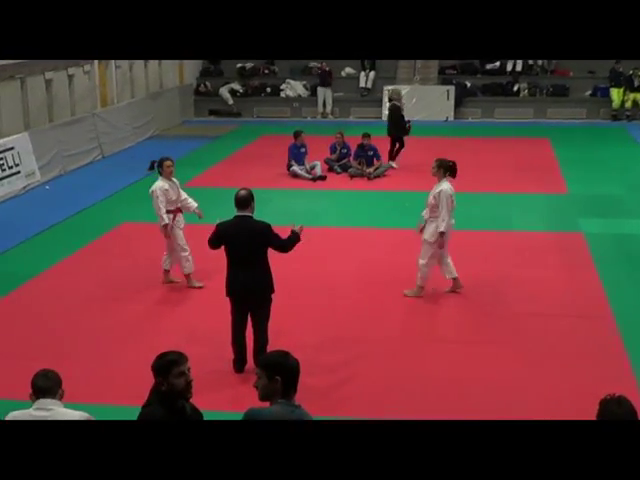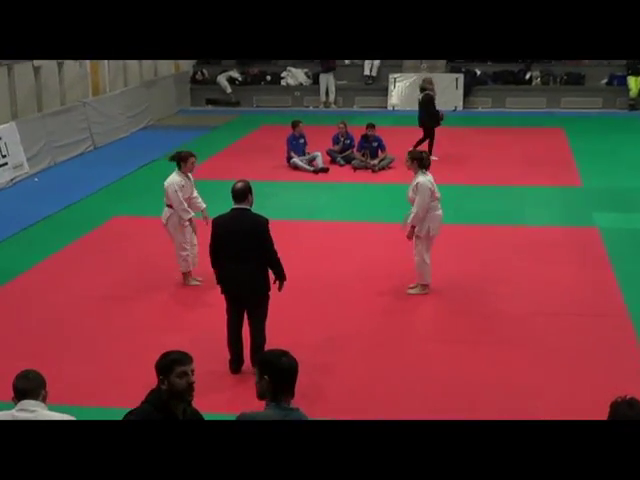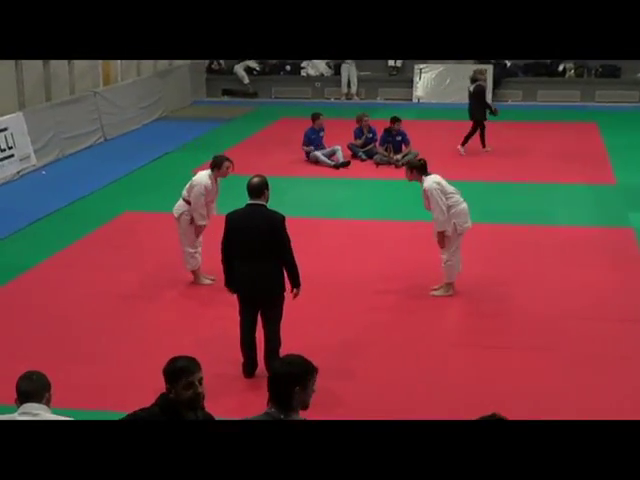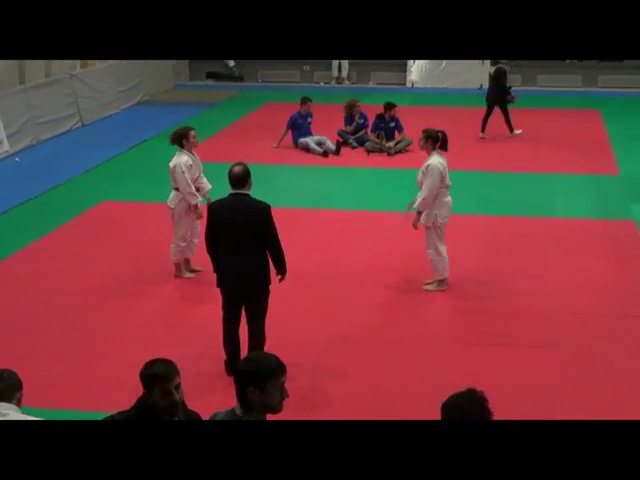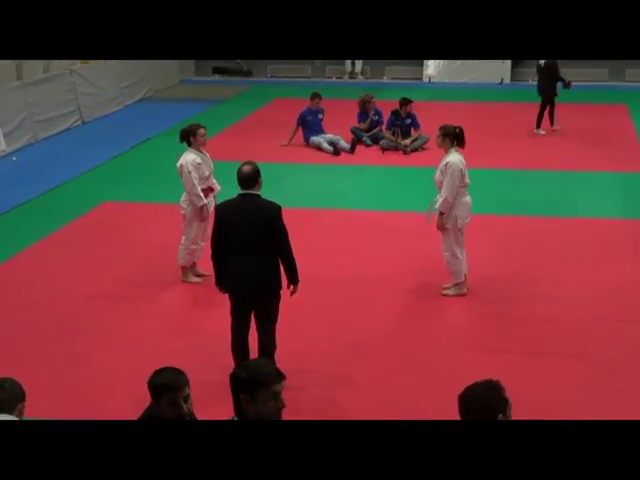
dt=0.4s
person 1, frame 1
left shoulder: (224, 227)
right shoulder: (262, 227)
left elbow: (213, 244)
right elbow: (282, 246)
right wrist: (295, 234)
left hip: (235, 285)
right hip: (260, 285)
left knee: (238, 325)
right knee: (260, 325)
left ankle: (239, 363)
person 1, frame 2
left shoulder: (219, 222)
right shoulder: (259, 222)
left elbow: (214, 255)
right elbow: (269, 253)
left wrist: (221, 276)
right wrist: (280, 275)
left hip: (231, 282)
right hip: (256, 282)
left knee: (234, 323)
right knee: (257, 324)
left ankle: (235, 363)
right ankle: (258, 363)
person 1, frame 3
left shoulder: (232, 218)
right shoulder: (276, 219)
left elbow: (226, 253)
right elbow: (285, 253)
left wrist: (230, 279)
right wrist: (295, 281)
left hip: (244, 281)
right hip: (270, 282)
left knee: (247, 325)
right knee: (271, 326)
left ankle: (249, 367)
right ankle: (273, 367)
person 1, frame 4
left shoulder: (215, 208)
right shoulder: (261, 208)
left elbow: (210, 243)
right elbow: (272, 242)
right wrist: (281, 268)
left hip: (228, 274)
right hip: (256, 275)
left knee: (230, 320)
right knee: (256, 321)
left ankle: (231, 364)
person 1, frame 5
left shoulder: (223, 209)
right shoulder: (272, 209)
left elbow: (217, 248)
right elbow: (283, 247)
left wrist: (220, 278)
right wrist: (293, 277)
left hip: (236, 279)
right hip: (266, 280)
left knee: (239, 327)
right knee: (266, 328)
person 2, frame 1
left shoulder: (445, 190)
right shoulder: (440, 185)
left elbow: (445, 215)
left wrist: (441, 235)
right wrist: (424, 223)
left hip: (439, 227)
right hip: (434, 224)
left knee: (425, 258)
right knee: (442, 256)
person 2, frame 2
left shoulder: (422, 182)
right shoulder: (422, 175)
left elbow: (420, 208)
left wrist: (411, 228)
right wrist: (413, 225)
left hip: (428, 219)
right hip: (427, 217)
left knee: (421, 254)
right knee: (421, 252)
left ankle: (424, 286)
right ankle: (422, 282)
person 2, frame 3
left shoulder: (429, 186)
right shoulder: (431, 179)
left elbow: (440, 211)
left wrist: (440, 234)
right wrist: (440, 231)
left hip: (455, 216)
right hip: (455, 213)
left knee: (450, 253)
right knee: (450, 251)
left ankle: (449, 287)
right ankle: (449, 283)
person 2, frame 4
left shoulder: (434, 164)
right shoulder: (437, 158)
left elbow: (428, 192)
left wrist: (417, 214)
right wrist: (421, 211)
left hip: (436, 208)
right hip: (438, 205)
left knee: (434, 246)
right knee: (436, 244)
left ankle: (441, 282)
right ankle: (441, 277)
person 2, frame 5
left shoulder: (452, 162)
right shoulder: (452, 156)
left elbow: (448, 193)
left wrist: (440, 216)
right wrist: (443, 214)
left hip: (455, 208)
right hip: (456, 206)
left knee: (451, 248)
right knee: (456, 246)
left ankle: (460, 285)
right ankle: (460, 281)
person 3, frame 1
left shoulder: (173, 182)
right shoulder: (158, 187)
left elbow: (183, 197)
right elbow: (160, 209)
left wrist: (195, 208)
right wrist: (166, 226)
left hip: (177, 218)
right hip: (169, 221)
left knee: (172, 249)
right knee: (183, 249)
left ankle: (166, 276)
right ankle: (190, 281)
person 3, frame 2
left shoulder: (188, 177)
right shoulder: (174, 182)
left elbow: (193, 195)
right elbow: (179, 204)
left wrist: (203, 211)
right wrist: (191, 221)
left hip: (184, 215)
right hip: (174, 216)
left knee: (192, 244)
right knee: (184, 247)
left ankle: (188, 273)
right ankle: (186, 278)
person 3, frame 3
left shoulder: (213, 179)
right shoulder: (202, 183)
left elbow: (210, 201)
right elbow: (197, 206)
left wrist: (205, 220)
right wrist: (200, 224)
left hip: (193, 211)
right hip: (185, 212)
left knee: (197, 243)
right knee: (190, 245)
left ankle: (199, 273)
right ankle: (197, 277)
person 3, frame 4
left shoulder: (191, 155)
right shoulder: (181, 161)
left elbow: (199, 177)
right elbow: (186, 186)
left wrist: (207, 196)
right wrist: (196, 206)
left hip: (189, 199)
right hip: (181, 201)
left knee: (193, 233)
right knee: (181, 236)
left ankle: (187, 264)
right ankle: (179, 270)
person 3, frame 5
left shoulder: (202, 154)
right shoulder: (189, 160)
right elbow: (193, 187)
left wrist: (211, 199)
right wrist: (202, 207)
left hip: (205, 199)
right hip: (194, 203)
left knee: (201, 236)
right knee: (191, 237)
left ankle: (193, 268)
right ankle: (185, 273)
